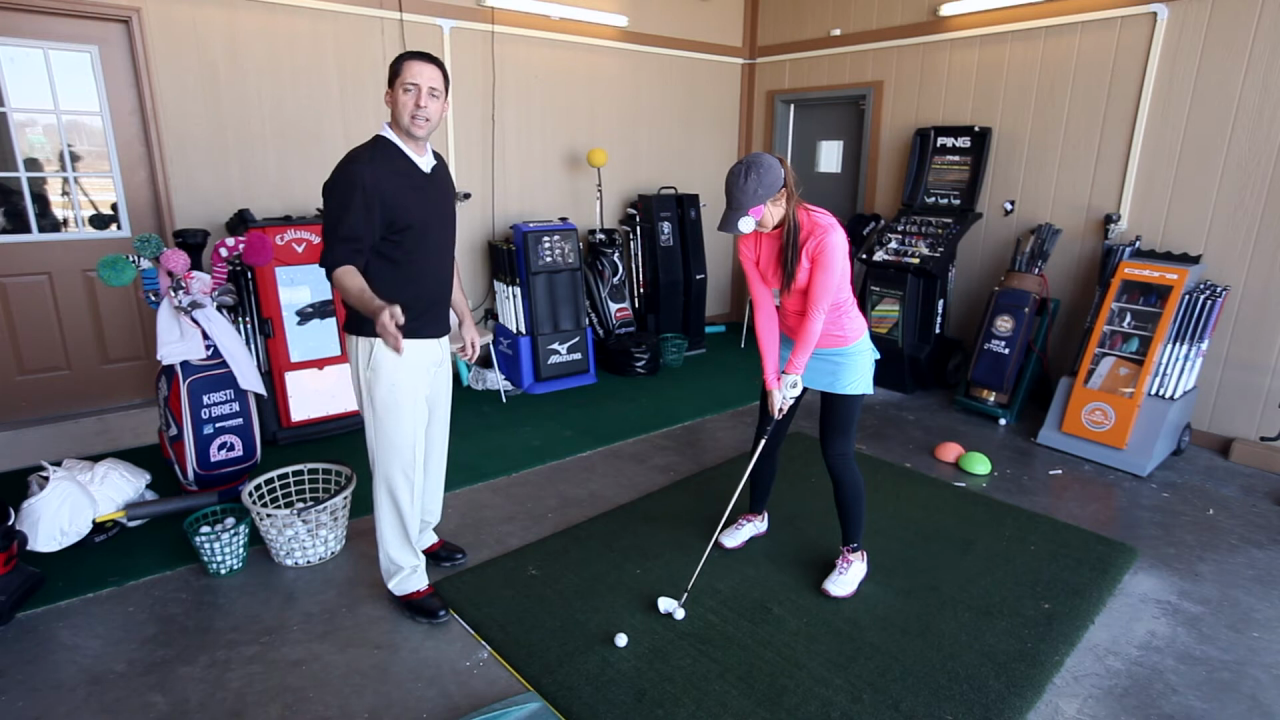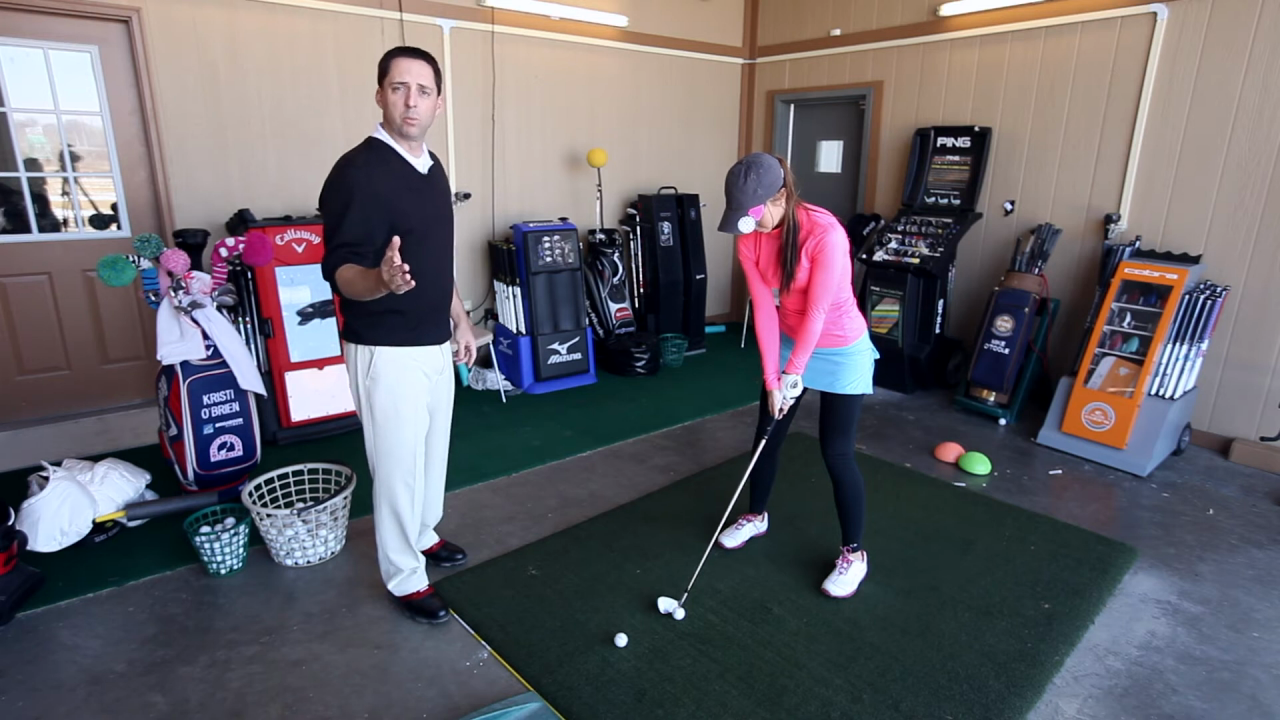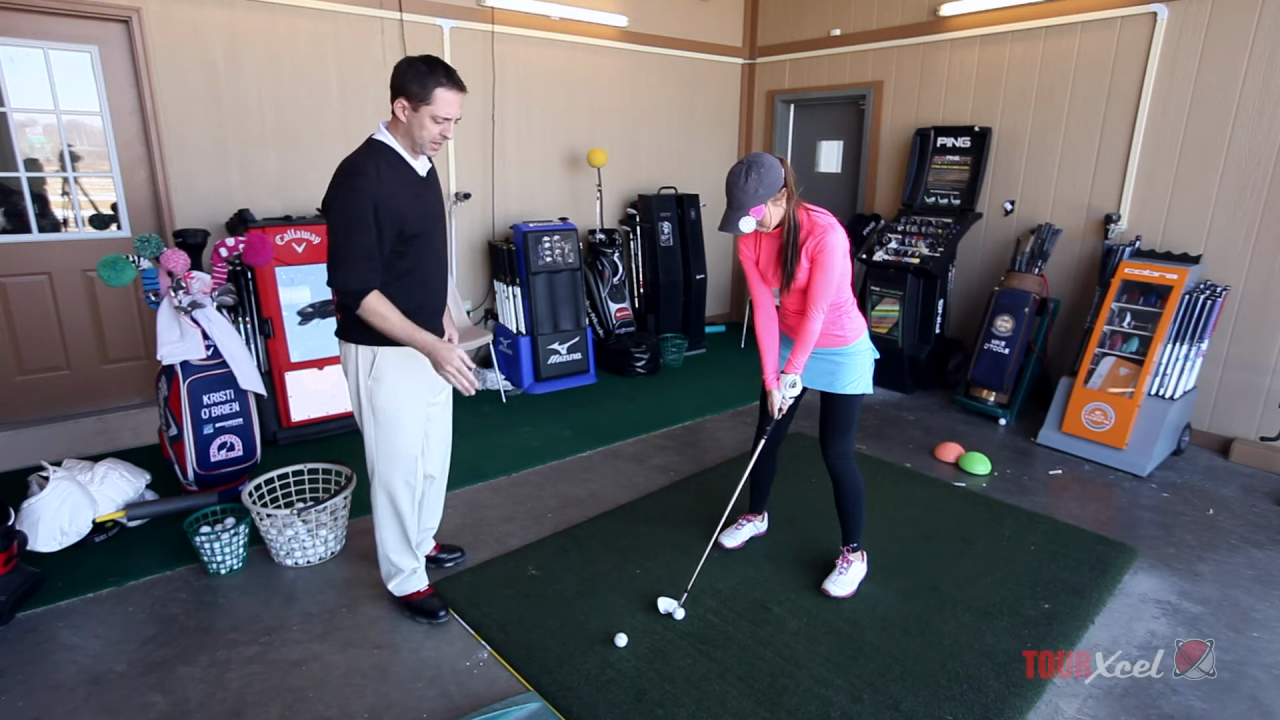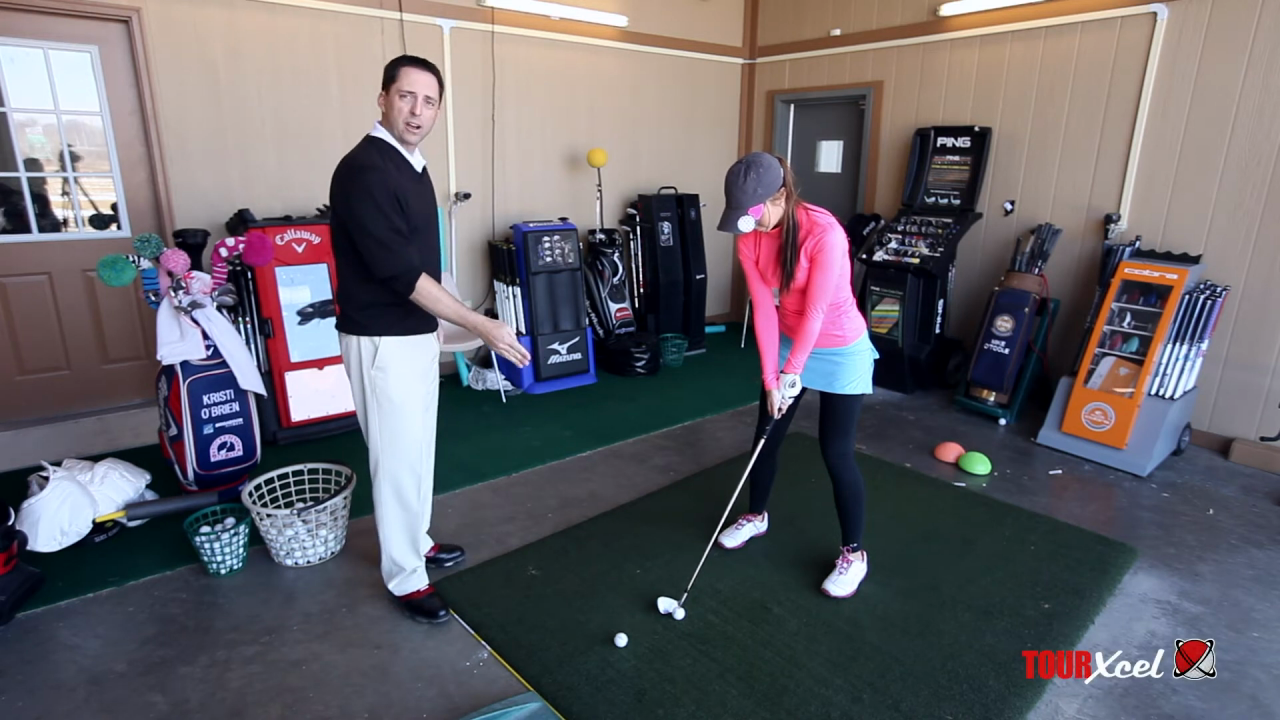
dt=1s
person 1, frame 1
left shoulder: (438, 168)
right shoulder: (362, 168)
right elbow: (340, 263)
left wrist: (465, 317)
right wrist: (374, 309)
left hip: (434, 339)
right hip: (390, 344)
left knee: (431, 448)
right knee: (398, 461)
left ankle: (422, 534)
right ankle: (405, 576)
person 1, frame 2
left shoulder: (432, 167)
right shoulder: (357, 172)
right elbow: (340, 272)
left wrist: (459, 319)
right wrist: (381, 280)
left hip: (434, 345)
right hip: (386, 353)
left knee: (431, 454)
right knee: (399, 466)
left ankle: (422, 534)
right ankle: (405, 578)
person 1, frame 3
left shoulder: (422, 166)
right shoulder: (362, 178)
right elbow: (354, 288)
left wrist: (444, 322)
right wrist: (428, 346)
left hip: (426, 344)
right hip: (384, 352)
left knee: (434, 456)
right knee: (398, 467)
left ankle: (421, 541)
right ankle: (404, 577)
person 1, frame 4
left shoulder: (412, 165)
right shoulder: (364, 171)
right elbow: (400, 271)
left wrist: (437, 326)
right wrist: (481, 325)
left hip: (417, 333)
right hip: (382, 342)
left knee: (418, 450)
right knee: (398, 458)
left ankle: (414, 540)
right ankle: (405, 577)
person 2, frame 1
left shoulder: (825, 234)
right shoulder: (749, 237)
left elbow: (817, 312)
right elbow: (764, 307)
left wrist: (793, 374)
right wrist: (772, 379)
left hip: (841, 351)
right hip: (789, 342)
left knee: (836, 453)
right knee: (767, 436)
left ankle: (854, 554)
right ankle: (756, 516)
person 2, frame 2
left shoulder: (825, 233)
right shoulder: (749, 237)
left elbow: (817, 311)
right elbow: (764, 307)
left wrist: (793, 374)
right wrist: (772, 380)
left hip: (840, 351)
right hip: (789, 343)
left knee: (836, 452)
right knee: (767, 435)
left ankle: (853, 554)
right ankle: (756, 516)
person 2, frame 3
left shoulder: (825, 233)
right shoulder: (749, 237)
left elbow: (815, 312)
right elbow: (764, 307)
left wrist: (792, 375)
right wrist: (771, 380)
left hip: (840, 351)
right hip: (789, 343)
left knee: (836, 453)
right knee: (766, 436)
left ankle: (854, 554)
right ankle: (756, 516)
person 2, frame 4
left shoulder: (824, 233)
right shoulder: (749, 236)
left elbow: (815, 311)
right elbow: (763, 307)
left wrist: (792, 374)
right wrist: (771, 380)
left hip: (840, 351)
right hip: (788, 343)
left knee: (836, 452)
right knee: (766, 436)
left ankle: (854, 554)
right ankle: (756, 516)
